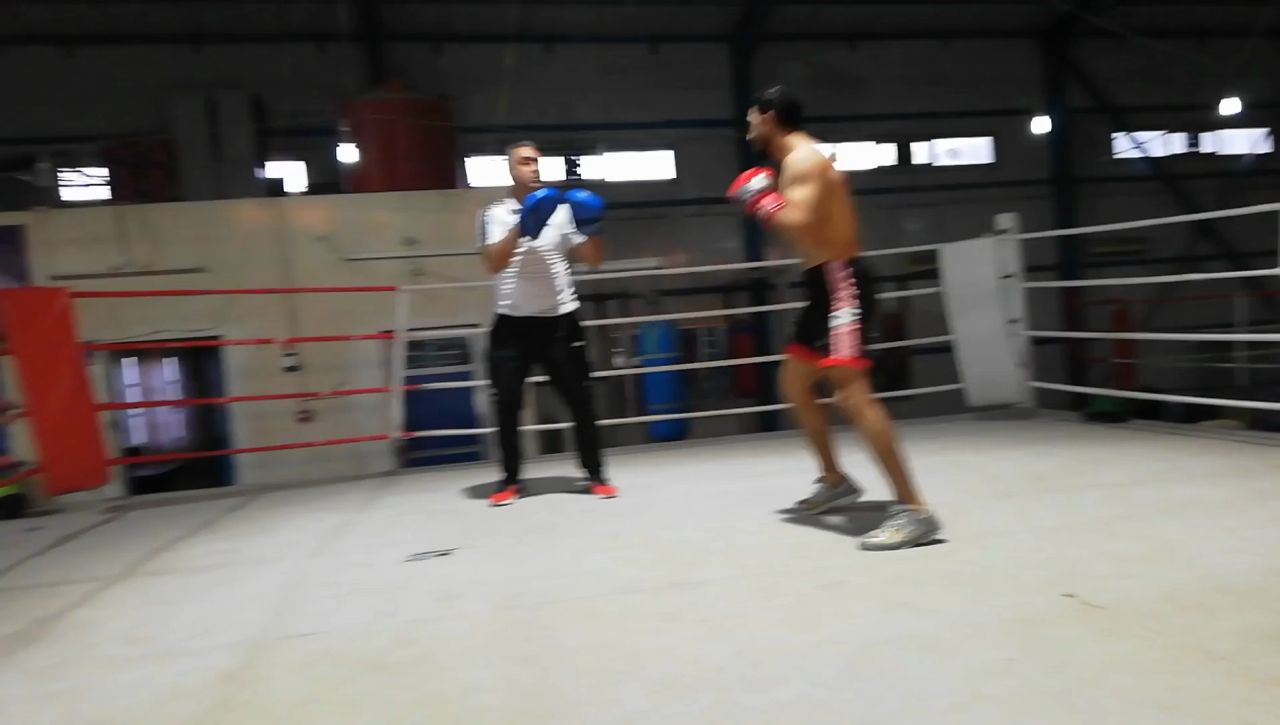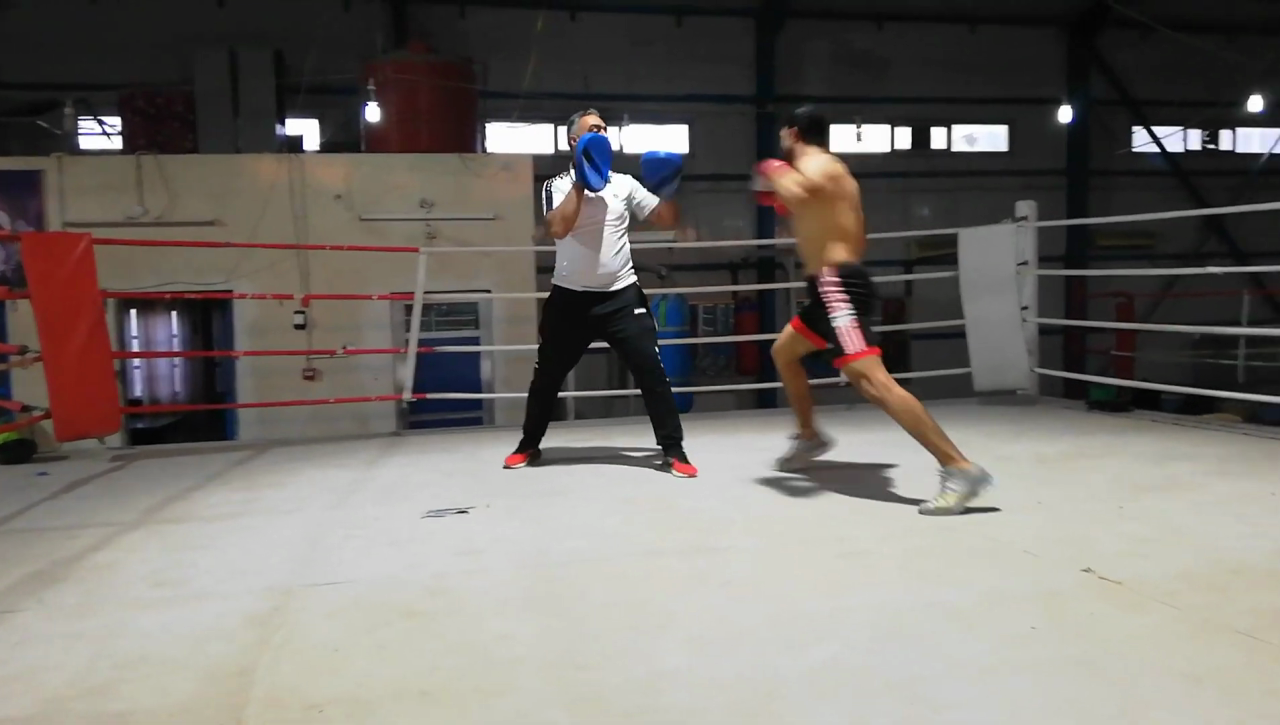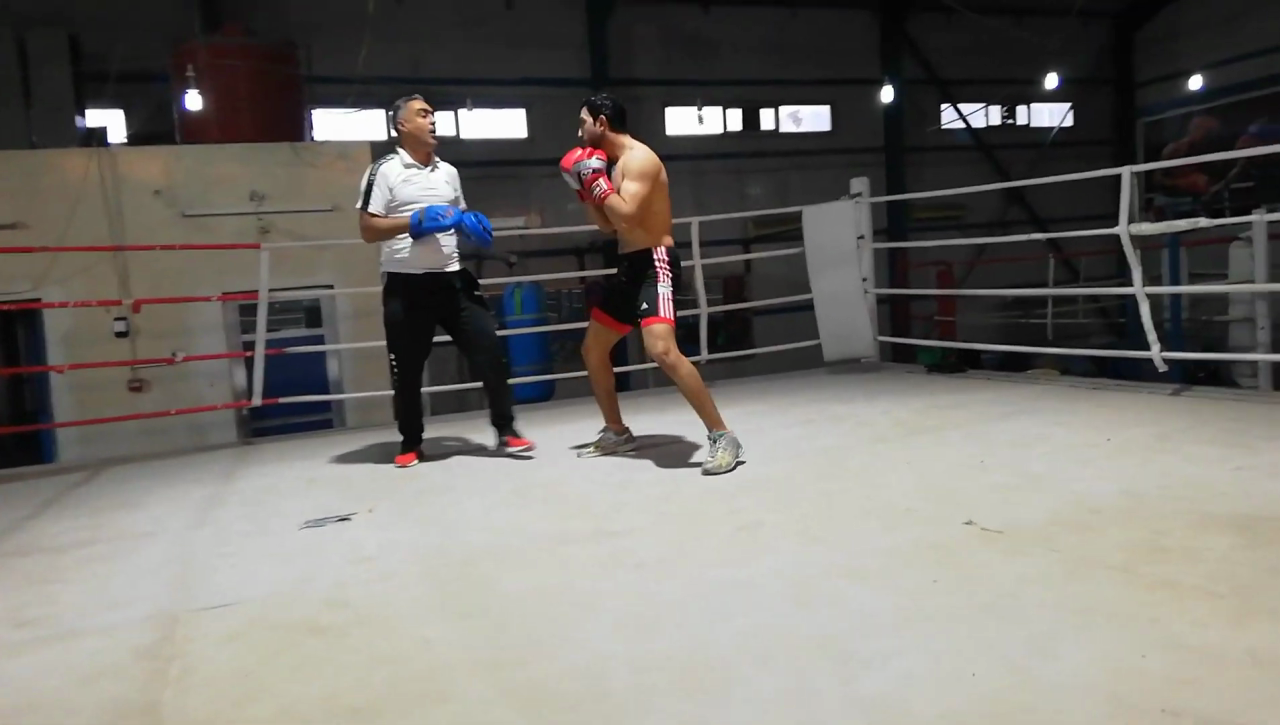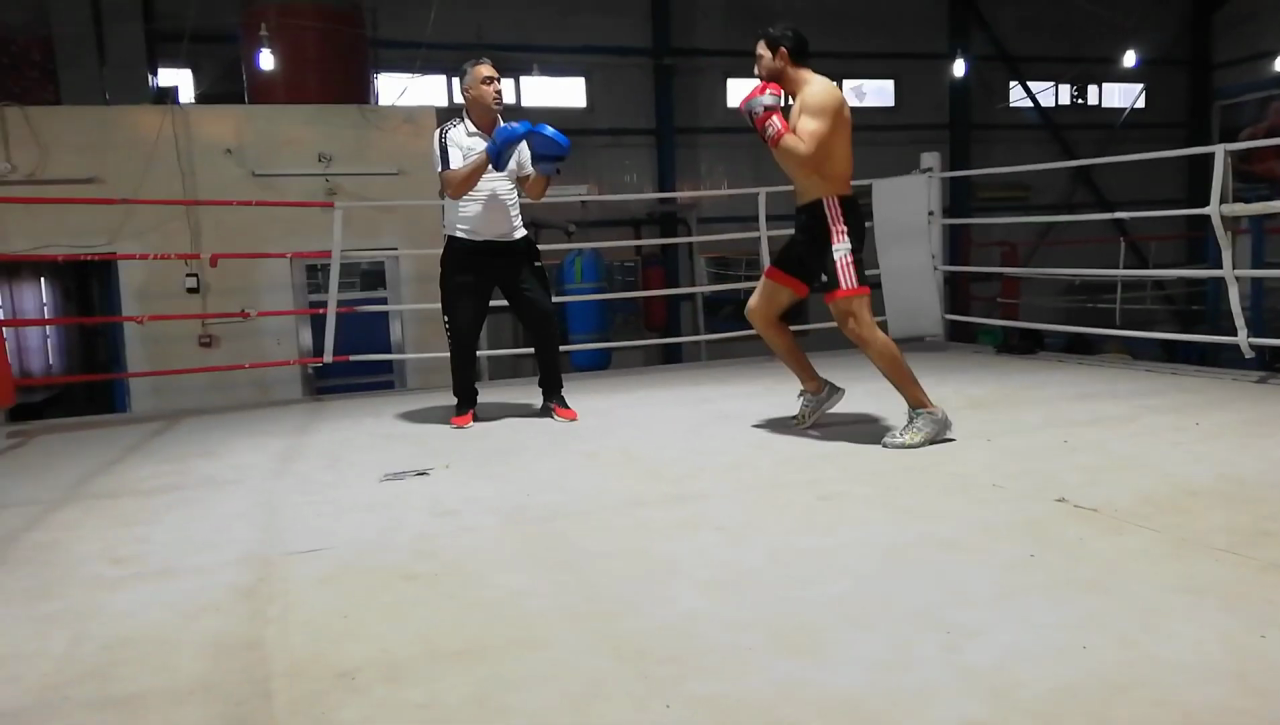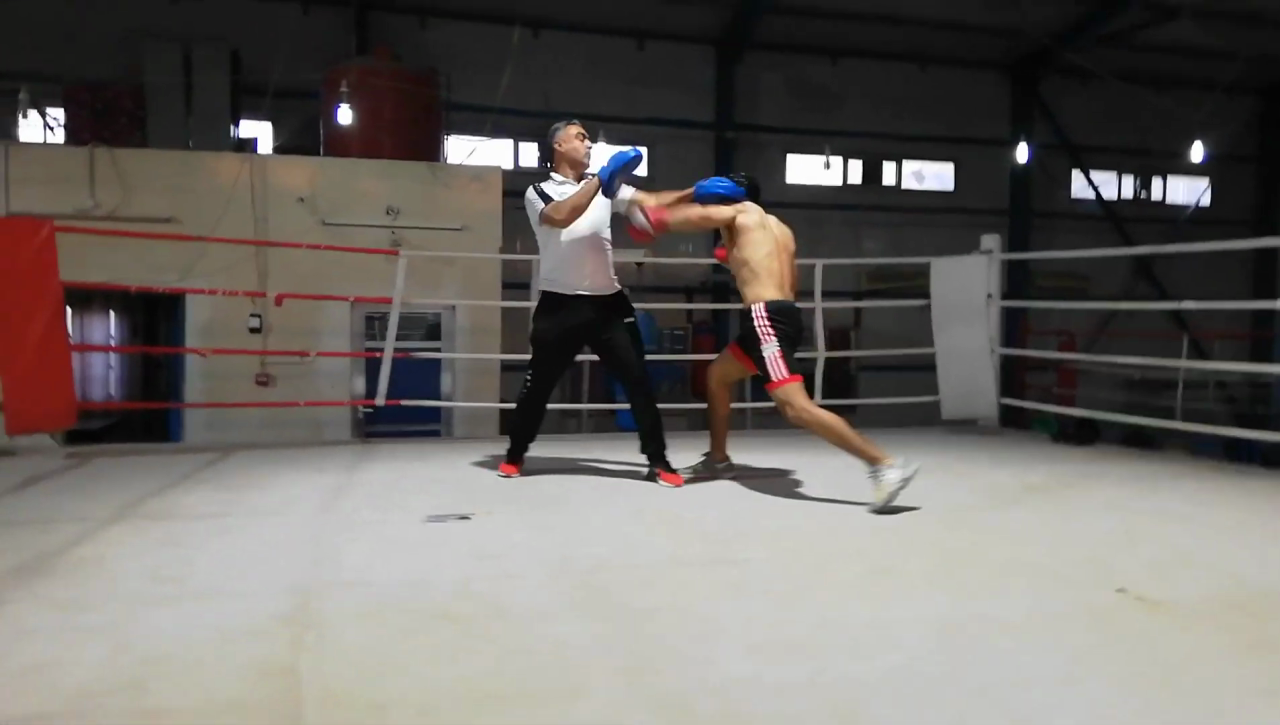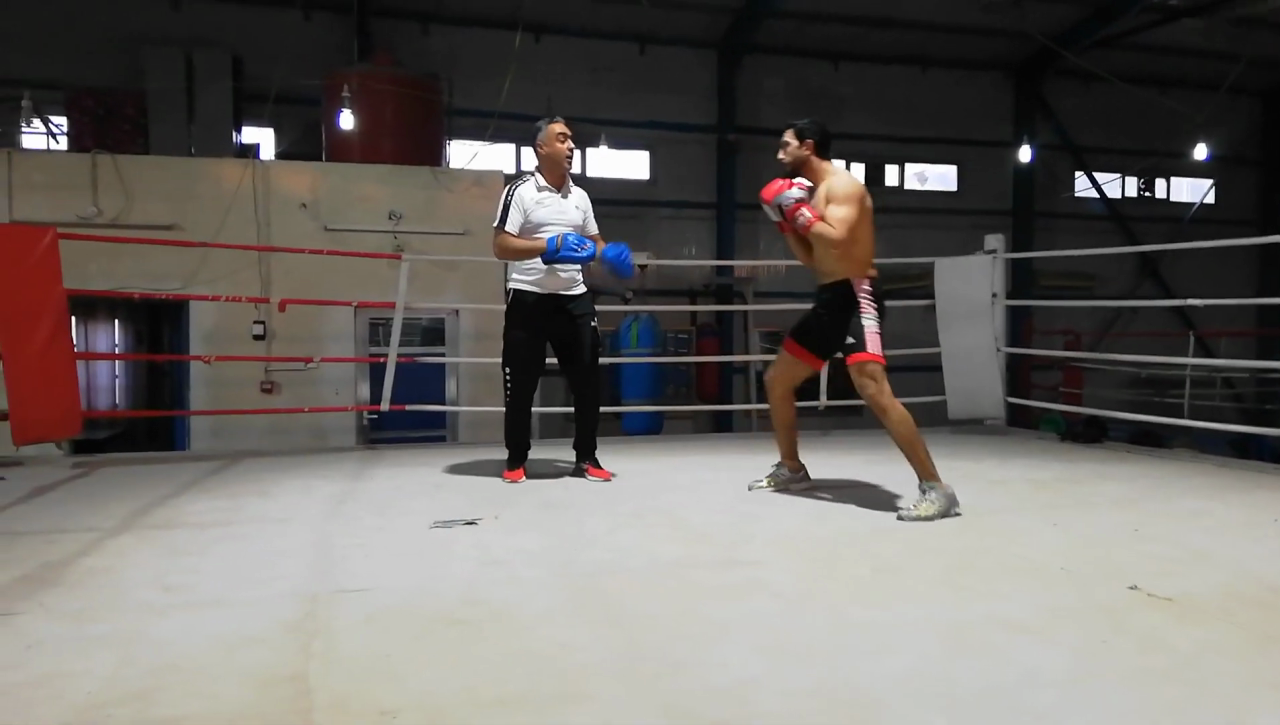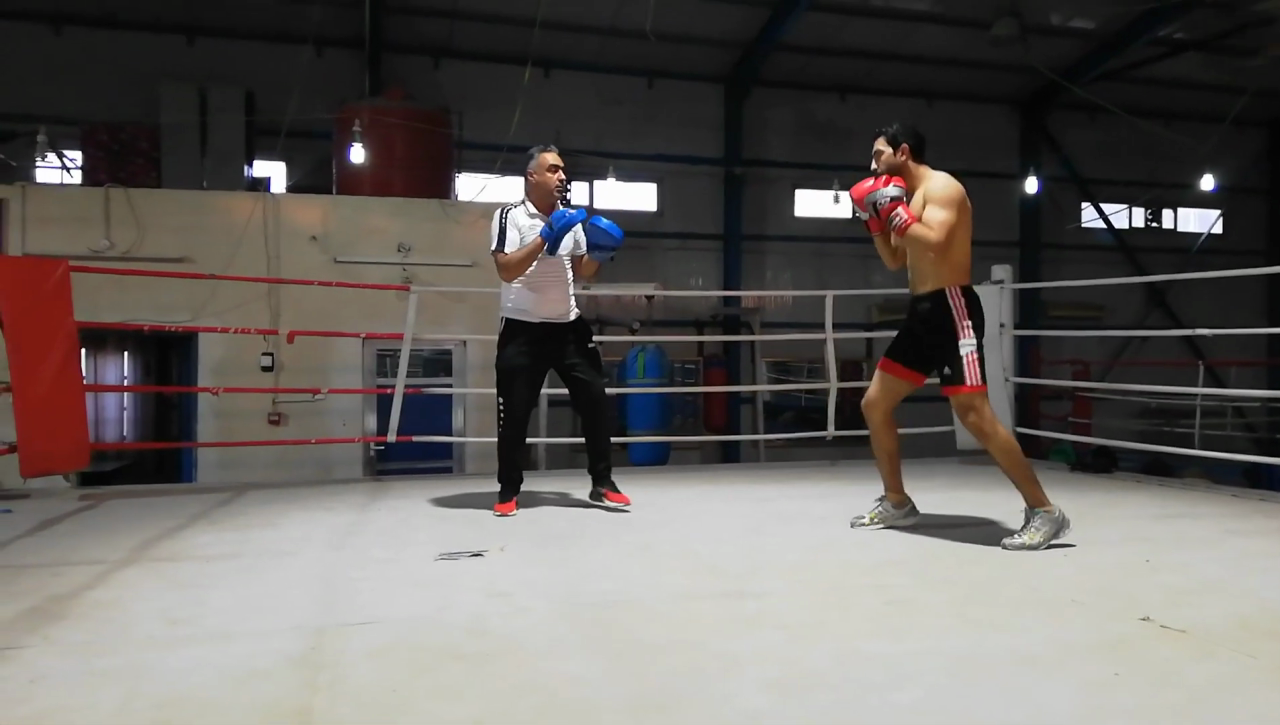
dt=0.7s
person 1, frame 1
left shoulder: (803, 156)
right shoulder: (798, 161)
left elbow: (800, 226)
left wrist: (760, 199)
right wrist: (763, 200)
left hip: (840, 283)
right hip: (826, 284)
left knee: (851, 394)
right knee: (794, 384)
left ankle: (913, 510)
right ankle: (834, 480)
person 1, frame 2
left shoulder: (814, 164)
right shoulder: (833, 172)
left elbow: (795, 194)
left wrist: (777, 172)
right wrist: (783, 203)
left hip: (838, 286)
right hip: (833, 287)
left knee: (873, 383)
right knee: (783, 353)
left ankle: (961, 470)
right ankle: (808, 437)
person 1, frame 3
left shoulder: (639, 158)
right shoulder: (617, 162)
left elbow: (628, 216)
right elbow: (610, 226)
left wrist: (594, 180)
right wrist: (585, 189)
left hip: (655, 263)
right hip: (631, 268)
left knee: (661, 349)
right knee: (593, 350)
left ankle: (722, 436)
right ankle: (614, 431)
person 1, frame 4
left shoulder: (819, 92)
right shoulder: (803, 99)
left elbow: (805, 157)
left wrist: (770, 119)
right wrist: (769, 130)
left hip: (833, 218)
right hip: (810, 221)
left knee: (855, 323)
right knee: (758, 312)
left ankle: (926, 412)
right ankle: (816, 389)
person 1, frame 5
left shoulder: (740, 213)
right shoulder: (780, 230)
left elbow: (695, 215)
left wrist: (649, 217)
left hip: (766, 318)
right hip: (774, 316)
left knee: (795, 406)
right knee: (717, 378)
left ankle: (886, 465)
right ankle: (716, 460)
person 1, frame 6
left shoulder: (842, 184)
right shoulder: (813, 191)
left elbow: (838, 242)
left wrist: (798, 211)
right wrist: (785, 220)
left hip: (855, 295)
right hip: (829, 299)
left knee: (875, 391)
right knee: (777, 381)
left ankle: (935, 488)
right ankle: (790, 469)
person 1, frame 7
left shoulder: (941, 187)
right shoulder: (910, 197)
left elbow: (933, 247)
right elbow: (894, 263)
left wrist: (894, 211)
right wrist: (874, 219)
left hip: (951, 311)
right hip: (920, 314)
left knee: (976, 418)
right knee: (875, 405)
left ankle: (1045, 511)
right ankle: (896, 502)
person 2, frame 1
left shoulder: (561, 210)
right shoulder: (494, 214)
left elbow: (592, 258)
right elbow: (493, 263)
left wrist: (590, 229)
right wrist: (521, 226)
left hip: (559, 321)
right hip: (512, 324)
left knee: (580, 397)
right knee: (507, 403)
left ankle: (595, 474)
right ankle: (511, 479)
person 2, frame 2
left shoulder: (623, 183)
right shoulder: (556, 186)
left elbow: (668, 221)
right elbow: (558, 228)
right wrist: (581, 183)
left hip: (619, 296)
right hip: (570, 298)
left knee: (650, 369)
right knee: (548, 375)
left ankle: (673, 451)
right ankle: (528, 445)
person 2, frame 3
left shoulder: (447, 171)
right shoulder: (384, 171)
right elbow: (368, 230)
left wrist: (473, 228)
right wrist: (412, 221)
left hip: (452, 279)
right hip: (405, 284)
left knee: (489, 347)
right knee: (407, 368)
left ankle: (506, 430)
right ankle: (412, 442)
person 2, frame 4
left shoulder: (513, 135)
right shoulder: (449, 134)
left elbow: (533, 191)
right elbow: (453, 188)
left wrist: (547, 166)
right wrist: (489, 154)
left hip: (514, 245)
right hip: (466, 249)
left knee: (543, 318)
right knee: (463, 332)
left ankle: (553, 397)
right ankle: (465, 403)
person 2, frame 5
left shoulder: (607, 187)
right shoulder: (541, 190)
left elbow: (650, 203)
right elbow: (562, 217)
left wrist: (696, 192)
right wrist: (601, 178)
left hip: (607, 301)
right hip: (559, 304)
left knee: (637, 379)
right knee: (539, 384)
left ankle: (657, 461)
right ankle: (515, 454)
person 2, frame 6
left shoulder: (579, 195)
right shoulder: (520, 191)
left elbow: (595, 242)
right elbow: (501, 247)
left wrist: (609, 254)
right wrist: (548, 246)
left hip: (574, 301)
right hip: (529, 302)
left knee: (586, 381)
right knee: (521, 383)
left ankle: (586, 458)
right ankle: (516, 460)
person 2, frame 7
left shoulder: (570, 219)
right shoulder: (508, 216)
left elbow: (581, 272)
right elbow: (506, 269)
left wrist: (596, 255)
right wrist: (545, 236)
left hip: (568, 326)
right hip: (522, 331)
left knee: (595, 399)
right knee: (515, 414)
left ankle: (602, 484)
right ankle: (508, 491)
